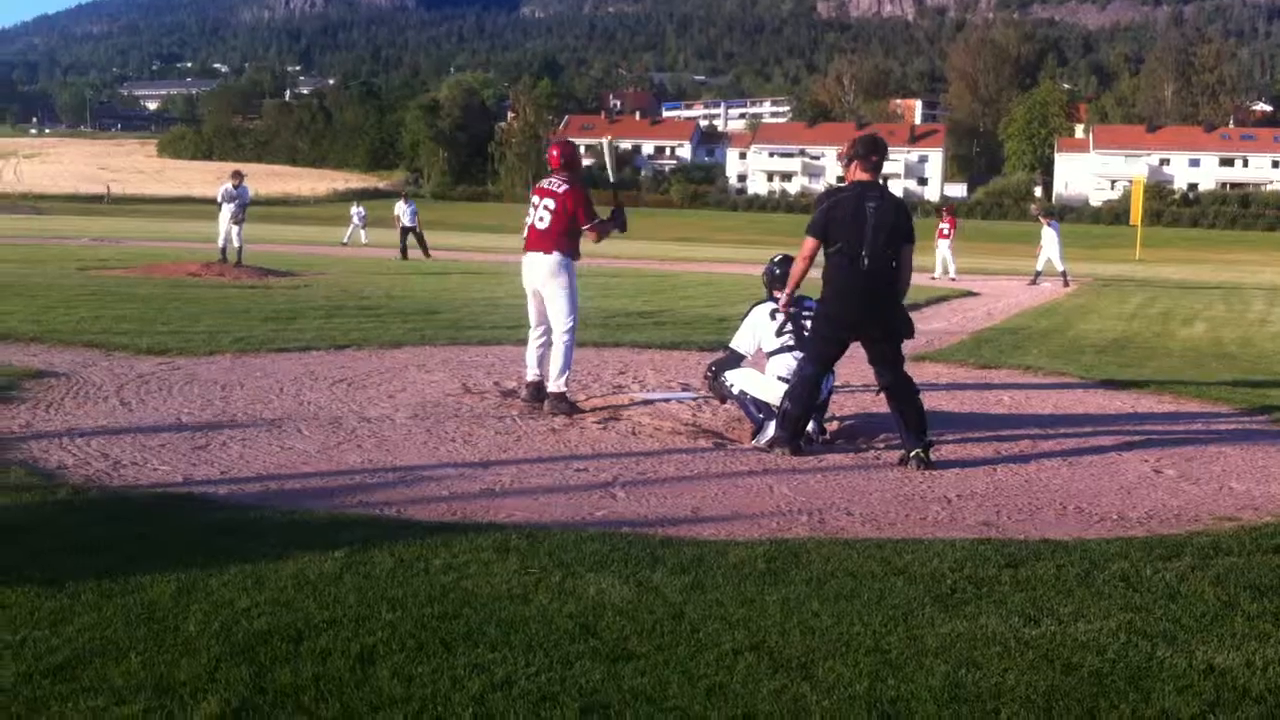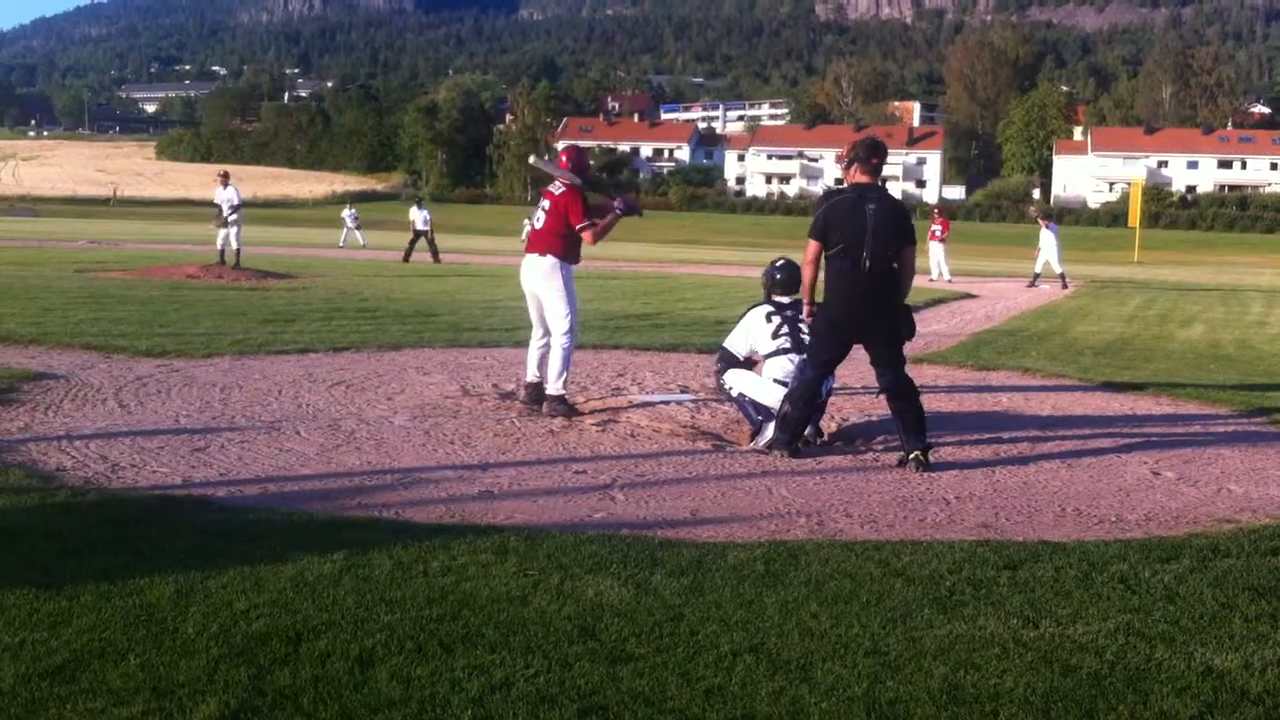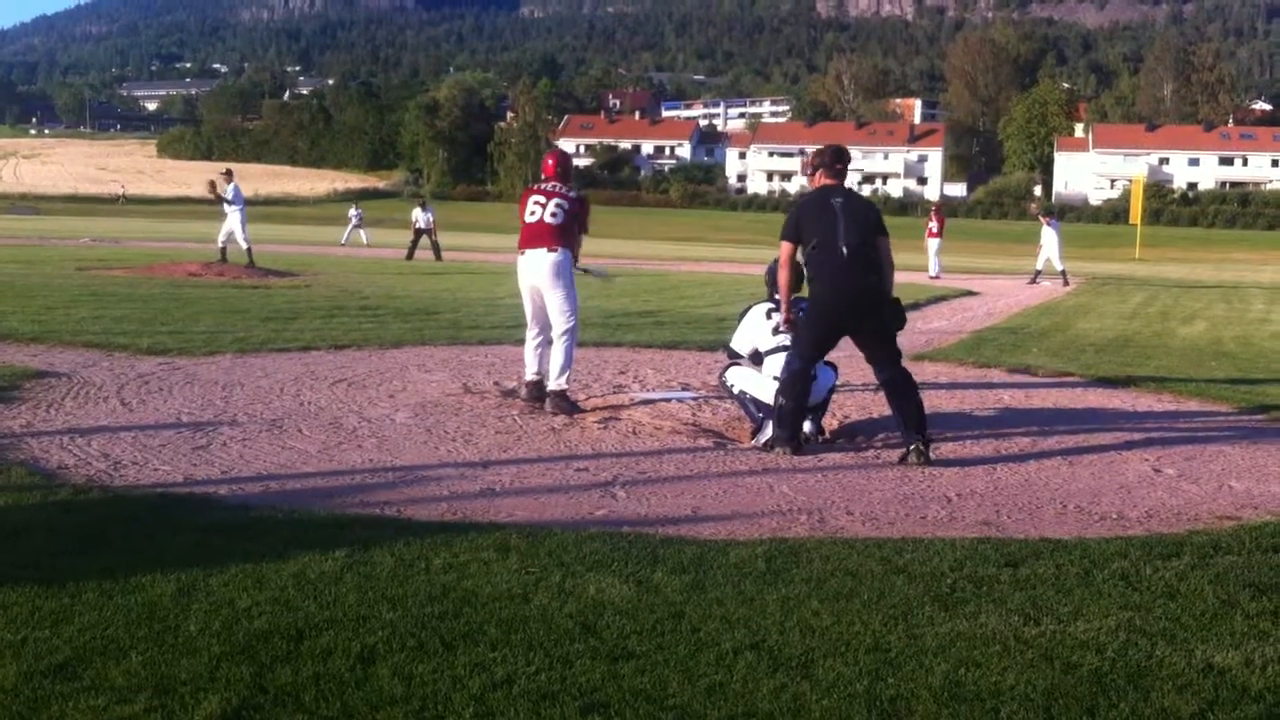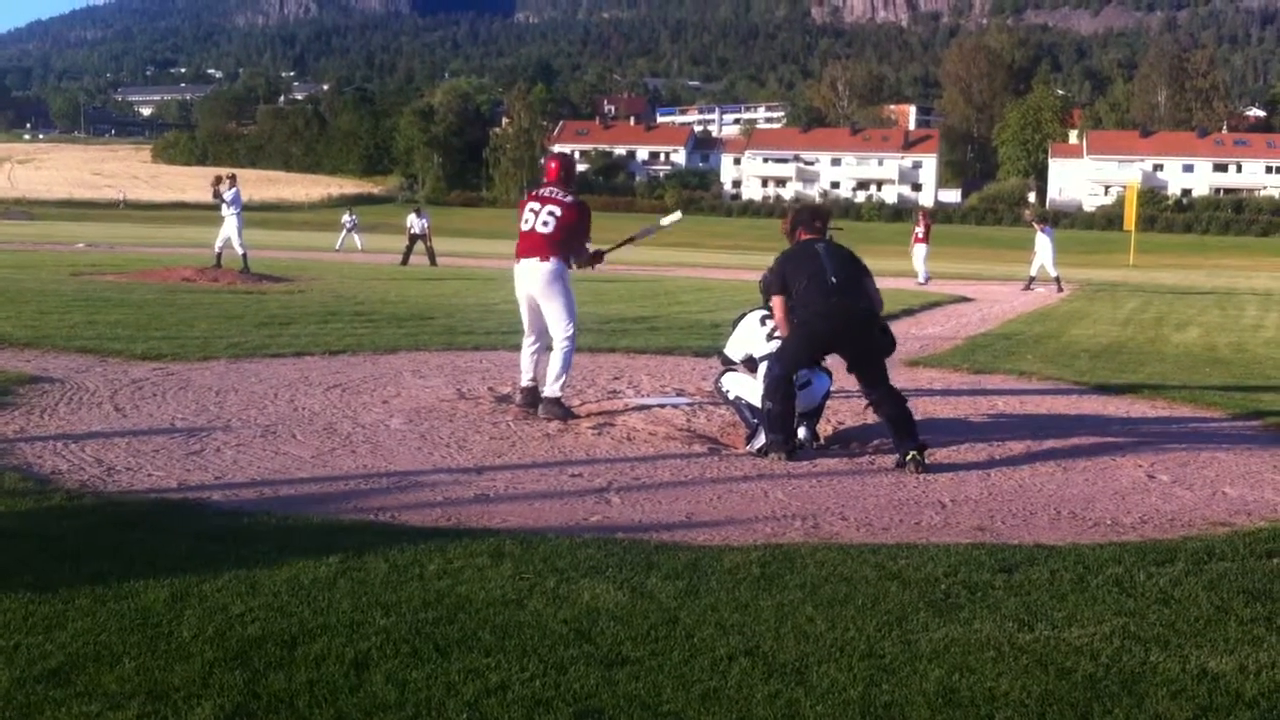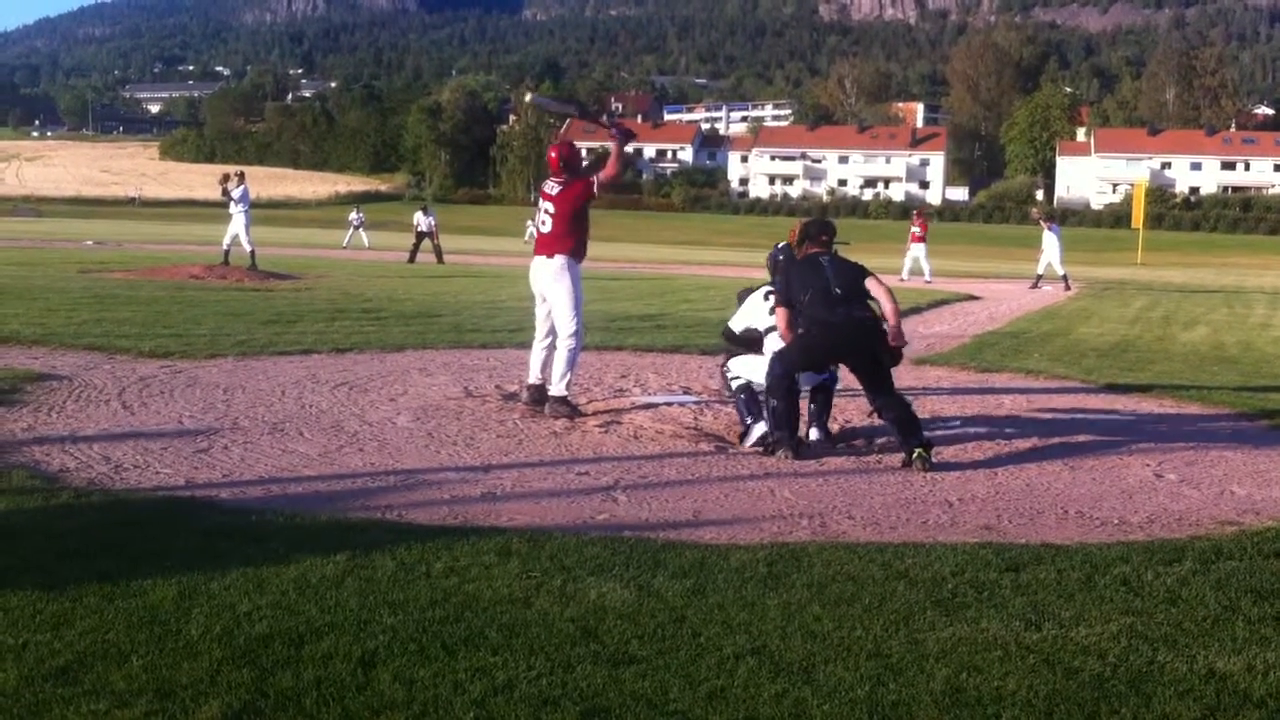
dt=0.5s
person 1, frame 1
left shoulder: (833, 202)
right shoulder: (897, 208)
left elbow: (807, 256)
right elbow: (905, 267)
left wrist: (787, 293)
right wrist: (891, 303)
left hip: (837, 304)
right hip: (880, 306)
left knee: (811, 369)
right knee: (893, 375)
left ankle: (784, 437)
right ankle: (917, 448)
person 1, frame 2
left shoulder: (832, 203)
right shoulder: (897, 209)
left elbow: (811, 260)
right elbow: (907, 268)
left wrist: (808, 301)
right wrist: (893, 304)
left hip: (839, 307)
right hip: (883, 308)
left knee: (812, 371)
right knee: (894, 377)
left ankle: (784, 439)
right ankle: (916, 449)
person 1, frame 3
left shoulder: (804, 206)
right shoulder: (865, 205)
left elbow: (785, 261)
right elbow: (886, 260)
left wrist: (786, 308)
right wrist: (882, 300)
left hip: (826, 299)
right hip: (869, 297)
left knee: (799, 363)
right knee: (891, 370)
left ankle: (785, 437)
right ankle: (917, 443)
person 1, frame 4
left shoulder: (786, 259)
right shoulder: (845, 254)
left elbow: (780, 316)
right elbow: (876, 301)
left wrist: (796, 348)
right wrist: (854, 346)
left hip: (816, 322)
right hip: (859, 320)
left knee: (779, 371)
right knee: (878, 388)
left ankle: (778, 444)
right ankle: (911, 450)
person 1, frame 5
left shoulder: (791, 271)
right shoulder: (851, 267)
left elbow: (784, 328)
right elbow: (882, 290)
left wrist: (803, 355)
right wrist: (894, 326)
left hip: (821, 332)
right hip: (864, 331)
left knee: (780, 368)
right knee: (884, 393)
left ankle: (784, 442)
right ankle: (917, 448)
person 2, frame 1
left shoulder: (540, 187)
right shoulder: (574, 192)
right elbow: (594, 235)
left wrist: (604, 219)
right wrist: (613, 221)
left hip: (530, 262)
right hip: (554, 264)
left knee: (539, 328)
right knee: (563, 331)
left ankle: (533, 386)
right ankle: (555, 396)
person 2, frame 2
left shoulder: (553, 189)
right shoulder: (572, 194)
left elbow: (587, 216)
right elbow: (591, 236)
left wrist: (616, 209)
right wrist: (617, 212)
left hip: (531, 265)
right hip: (551, 267)
left knee: (541, 331)
right knee: (563, 333)
left ankle: (532, 387)
right ankle: (554, 397)
person 2, frame 3
left shoulder: (529, 194)
right shoulder: (577, 200)
right elbow: (576, 239)
right wrist: (573, 259)
left hip: (526, 260)
right hip: (555, 260)
left knee: (536, 328)
right knee: (564, 330)
left ankle: (532, 385)
right ankle: (556, 393)
person 2, frame 4
left shoulder: (530, 198)
right shoulder: (577, 206)
right elbow: (578, 252)
right wrist: (592, 258)
left hip: (523, 268)
right hip: (549, 269)
left knee: (534, 334)
right knee: (563, 336)
left ankle: (527, 390)
right ankle: (550, 399)
person 2, frame 5
left shoulder: (547, 186)
right shoulder: (575, 189)
left elbow: (597, 174)
right elbow: (611, 172)
left wrist: (616, 144)
right wrist: (617, 142)
left hip: (539, 265)
right hip: (560, 267)
left knee: (545, 331)
right knee: (569, 334)
left ankle: (535, 388)
right ankle: (557, 398)
person 3, frame 1
left shoulder: (762, 311)
right shoulder: (813, 307)
left elbow: (734, 356)
left wrist: (713, 371)
left hip: (781, 391)
left knee: (728, 375)
right knee: (825, 372)
left ankle: (768, 423)
right ankle: (812, 423)
person 3, frame 2
left shoulder: (759, 313)
left elbow: (727, 356)
left wrist: (749, 361)
left hip: (778, 394)
left knee: (727, 376)
left ankle: (767, 425)
right ankle: (809, 425)
person 3, frame 3
left shoulder: (759, 311)
left elbow: (734, 353)
left hip: (777, 392)
right hip: (814, 391)
left knee: (730, 374)
right knee: (829, 370)
left ankle: (768, 422)
right ankle: (810, 422)
person 3, frame 4
left shoulder: (754, 318)
left elbow: (727, 359)
right hip: (808, 397)
left knee: (725, 380)
right knee: (823, 375)
left ankle: (762, 429)
right ankle: (805, 428)
person 3, frame 5
left shoulder: (760, 295)
left elbow: (729, 334)
right hip: (812, 368)
left knee: (732, 367)
right knee: (828, 371)
left ankle: (756, 425)
right ankle: (817, 429)
